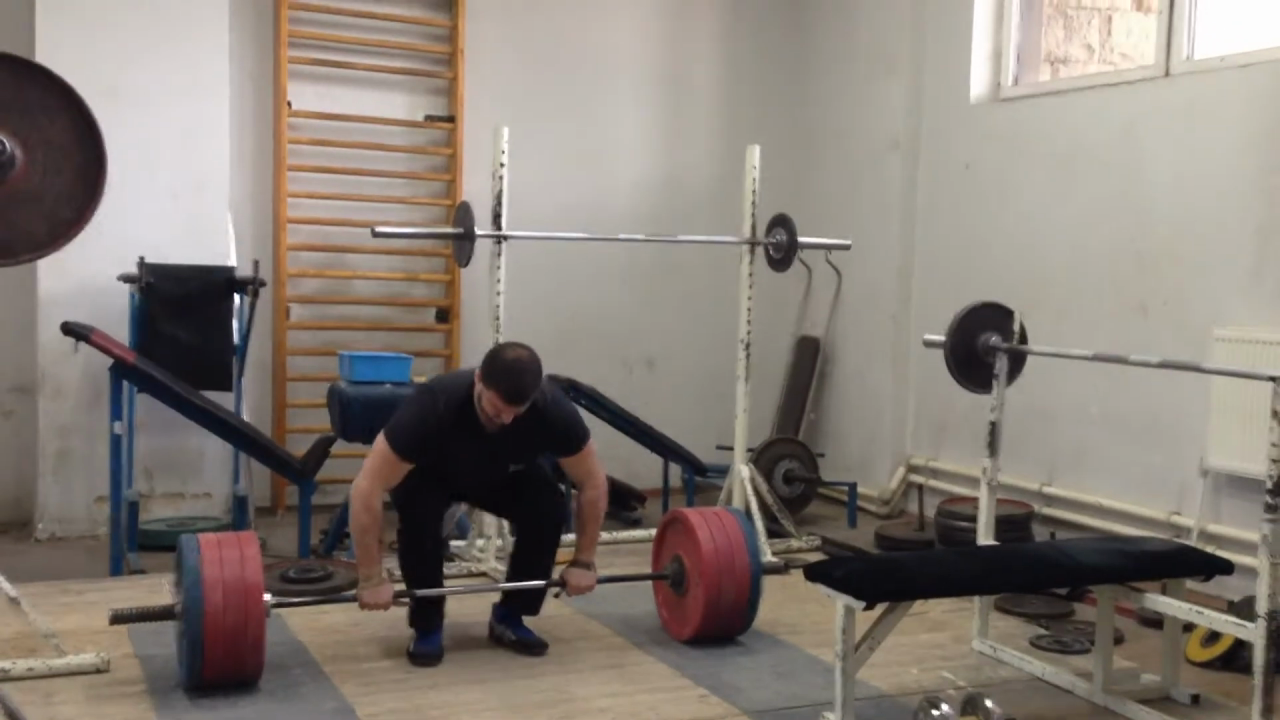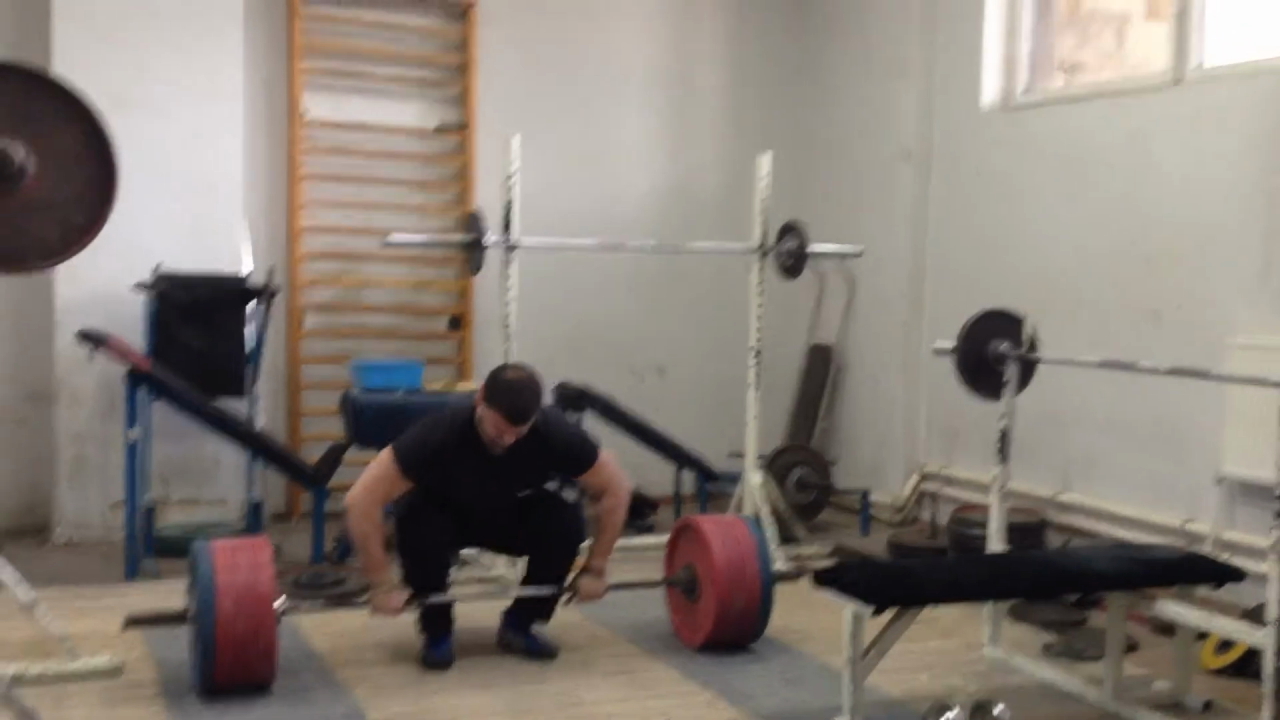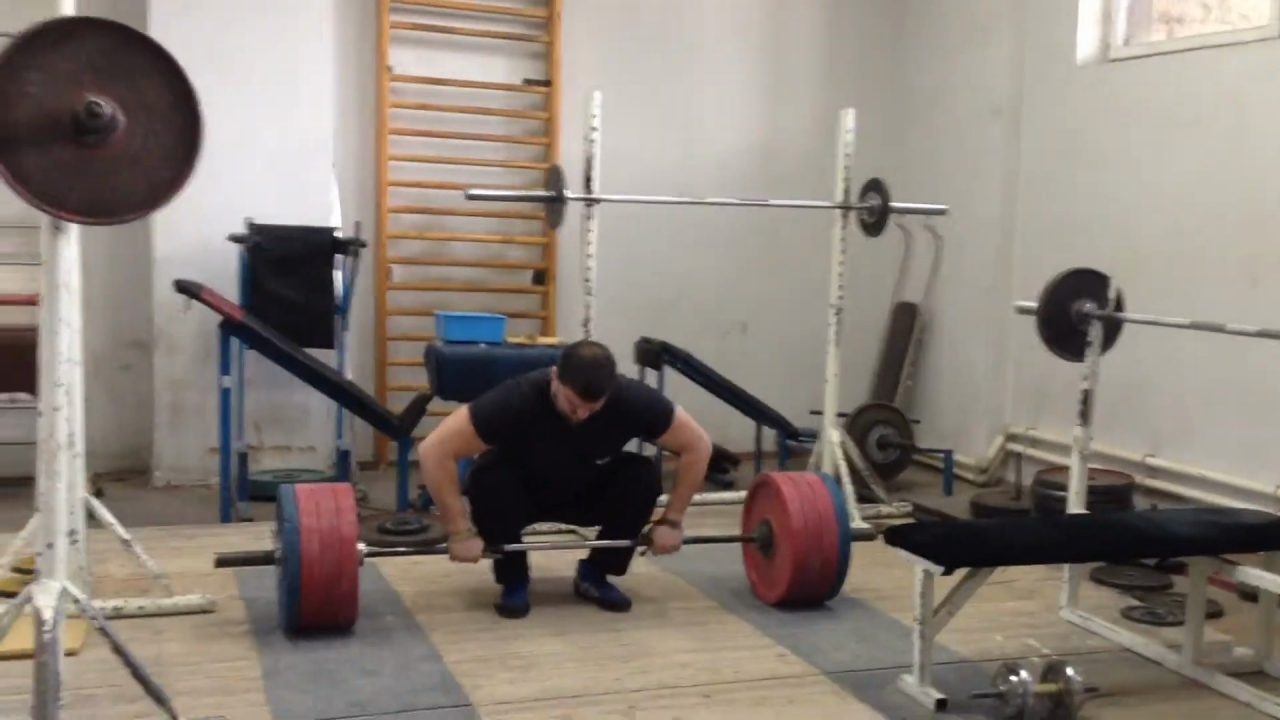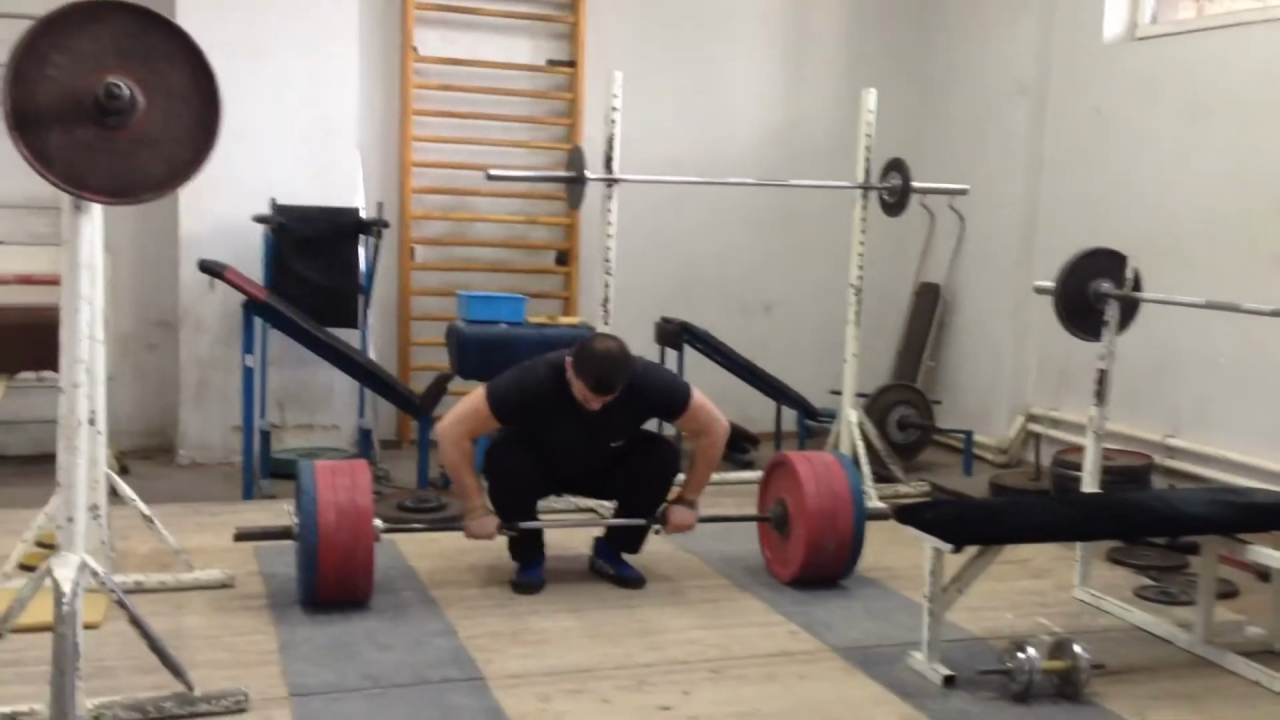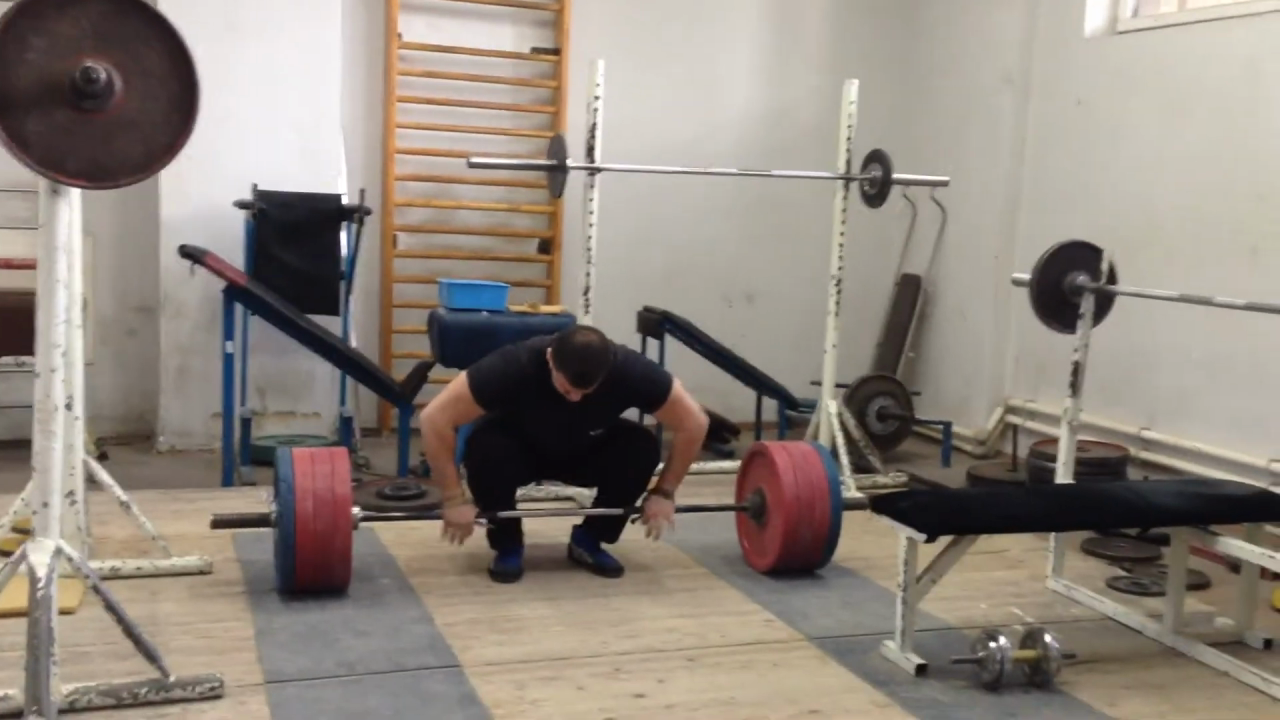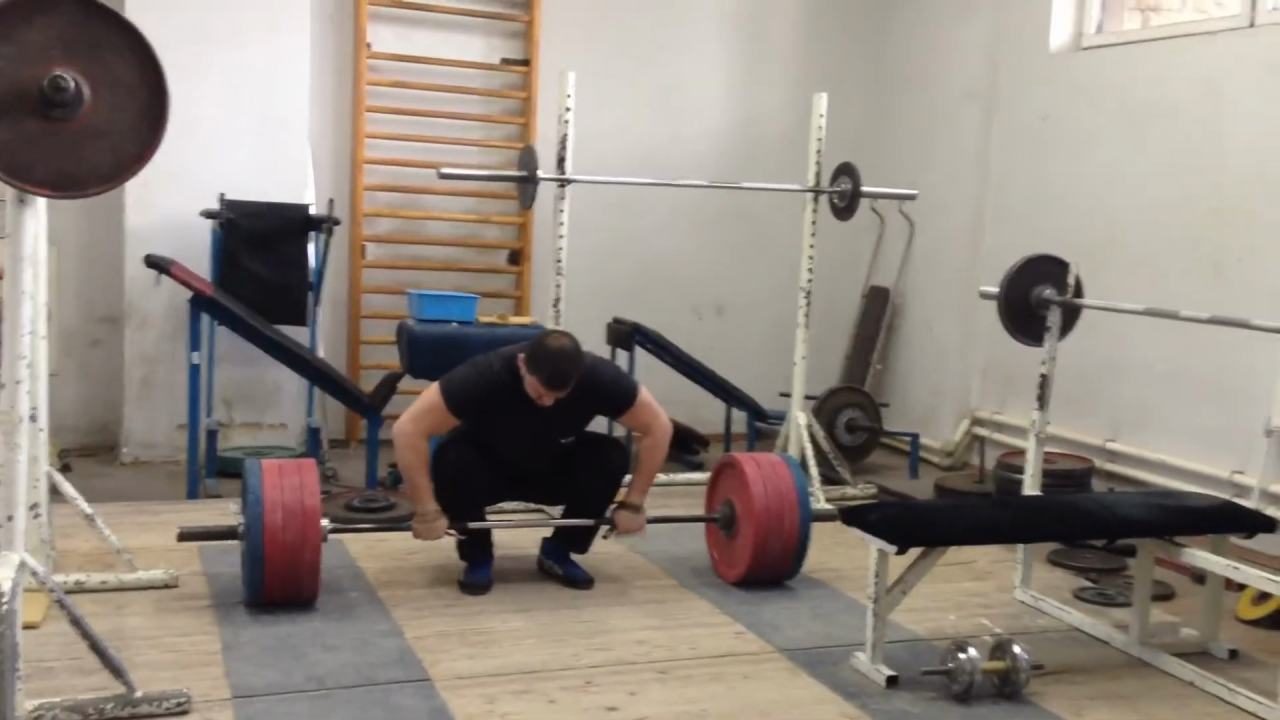
dt=0.3s
person 1, frame 1
left shoulder: (553, 410)
right shoulder: (434, 404)
left elbow: (593, 483)
right elbow: (366, 489)
left wrist: (583, 562)
right wrist: (371, 578)
left hip: (504, 473)
right hip: (430, 472)
left knee: (548, 509)
right knee: (419, 515)
left ankle: (509, 617)
right ankle: (426, 626)
person 1, frame 2
left shoulder: (556, 434)
right shoulder: (440, 433)
left elbow: (617, 489)
right elbow: (360, 500)
left wrist: (595, 568)
right wrist: (384, 585)
left hip: (512, 516)
right hip: (444, 514)
left knee: (566, 522)
right knee: (418, 528)
left ankle: (519, 623)
right ankle: (437, 631)
person 1, frame 3
left shoulder: (632, 400)
right shoulder: (518, 398)
left elbow: (698, 445)
right elbow: (433, 451)
left wrist: (671, 521)
right wrist: (460, 533)
left hip: (587, 493)
right hip: (521, 493)
left knee: (644, 478)
right knee: (489, 484)
left ankle: (594, 574)
right ankle: (513, 580)
person 1, frame 4
left shoulder: (649, 382)
right shoulder: (534, 380)
left elbow: (716, 429)
right elbow: (450, 430)
left wrist: (687, 501)
right wrist: (476, 510)
left hip: (605, 466)
right hip: (539, 464)
left knee: (663, 457)
right knee: (505, 462)
left ankle: (609, 552)
right ankle: (529, 557)
person 1, frame 5
left shoulder: (630, 370)
right shoulder: (515, 365)
left elbow: (694, 422)
right elbow: (434, 417)
left wrist: (663, 493)
right wrist: (454, 499)
left hip: (585, 452)
right hip: (519, 451)
left knee: (643, 448)
right knee: (486, 450)
left ankle: (588, 540)
right ankle: (507, 545)
person 1, frame 6
left shoulder: (599, 377)
right shoulder: (486, 375)
left elbow: (658, 428)
right elbow: (408, 430)
left wrist: (633, 504)
right wrist: (428, 512)
left hip: (555, 472)
right hip: (487, 472)
left knee: (612, 457)
right knee: (452, 461)
left ankle: (558, 552)
right ankle: (478, 557)
